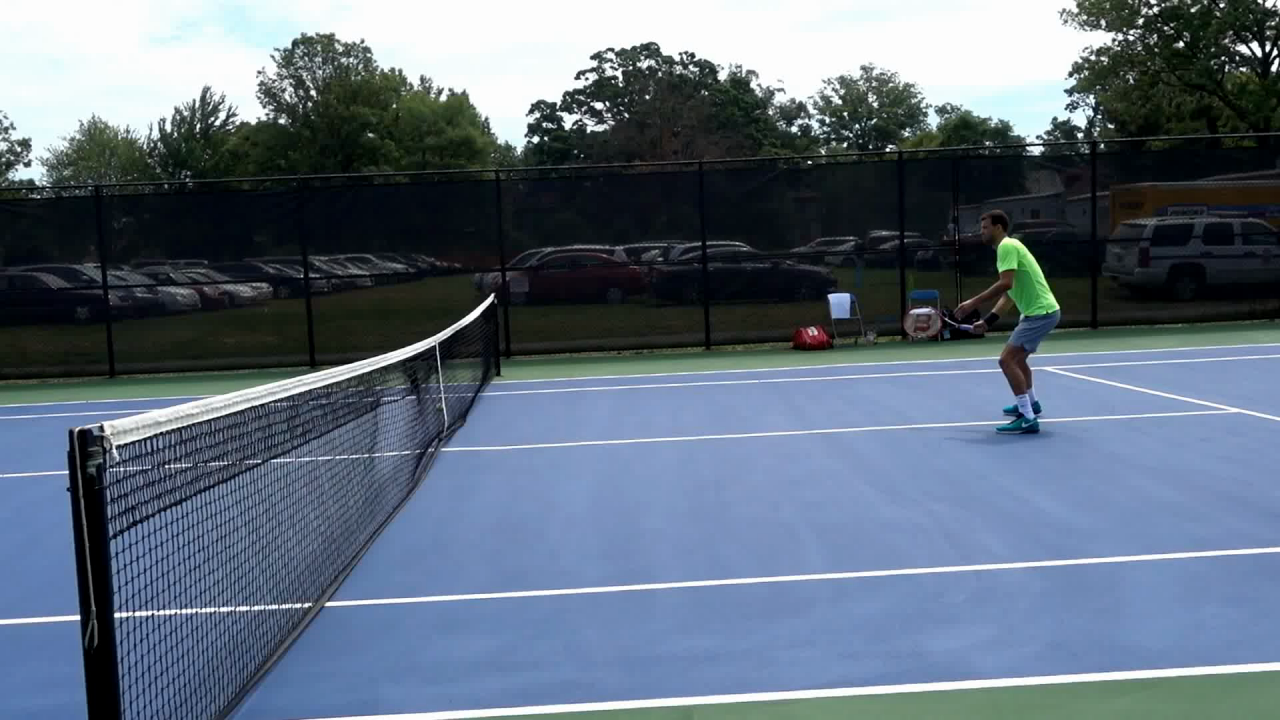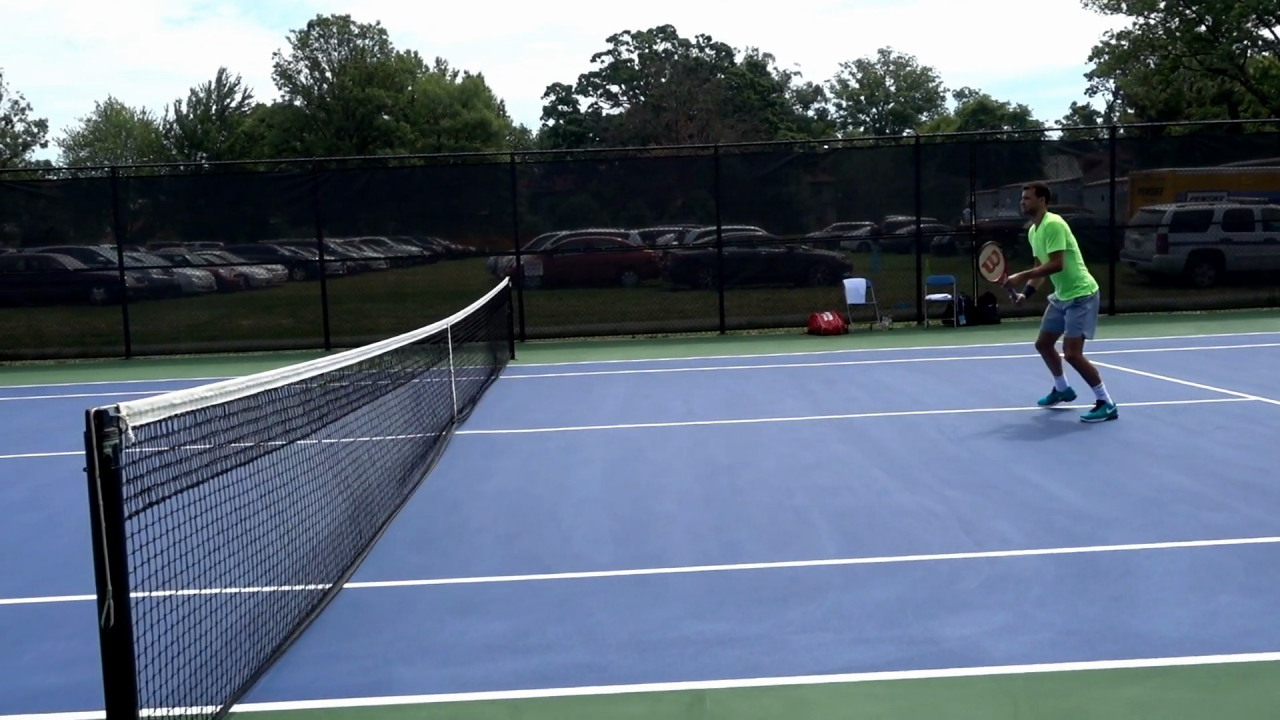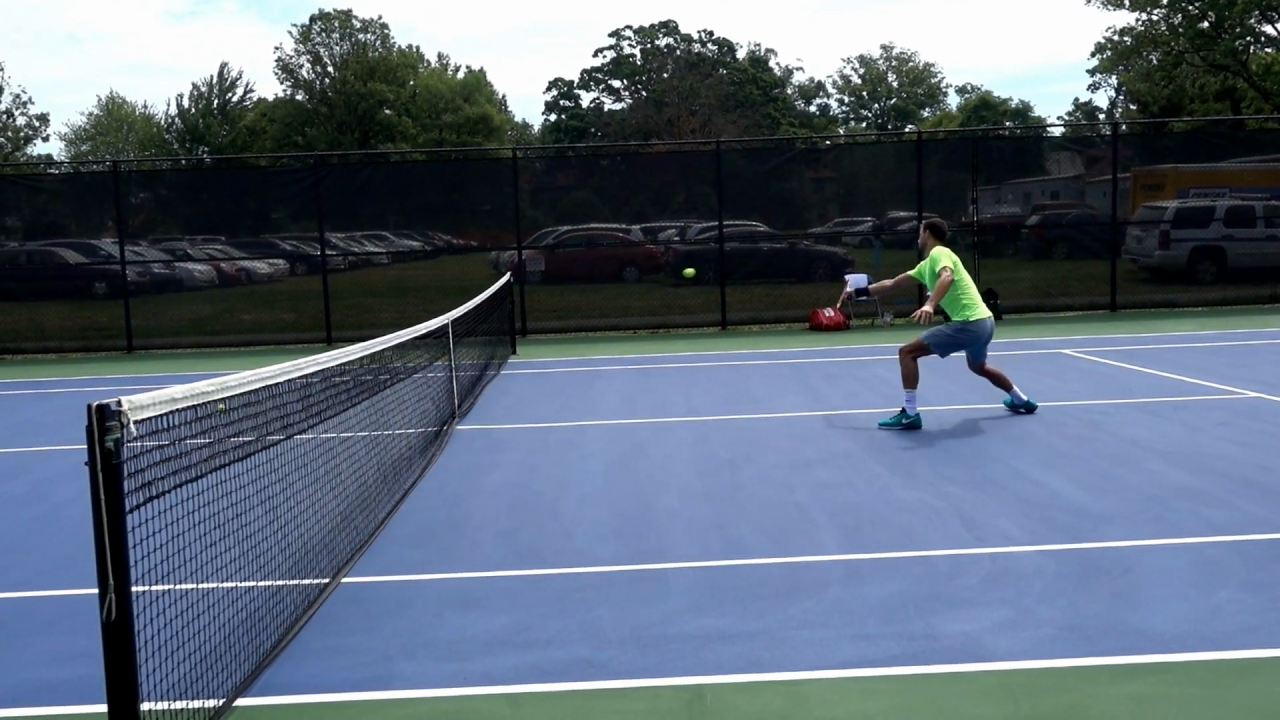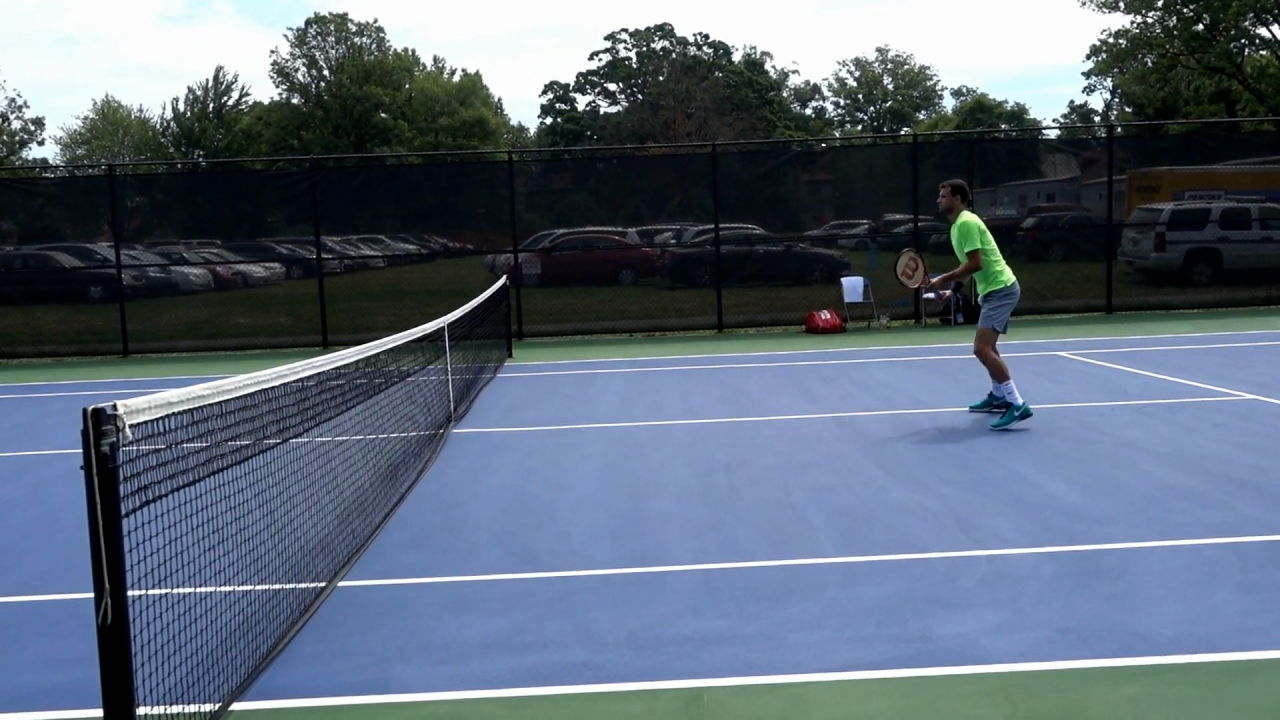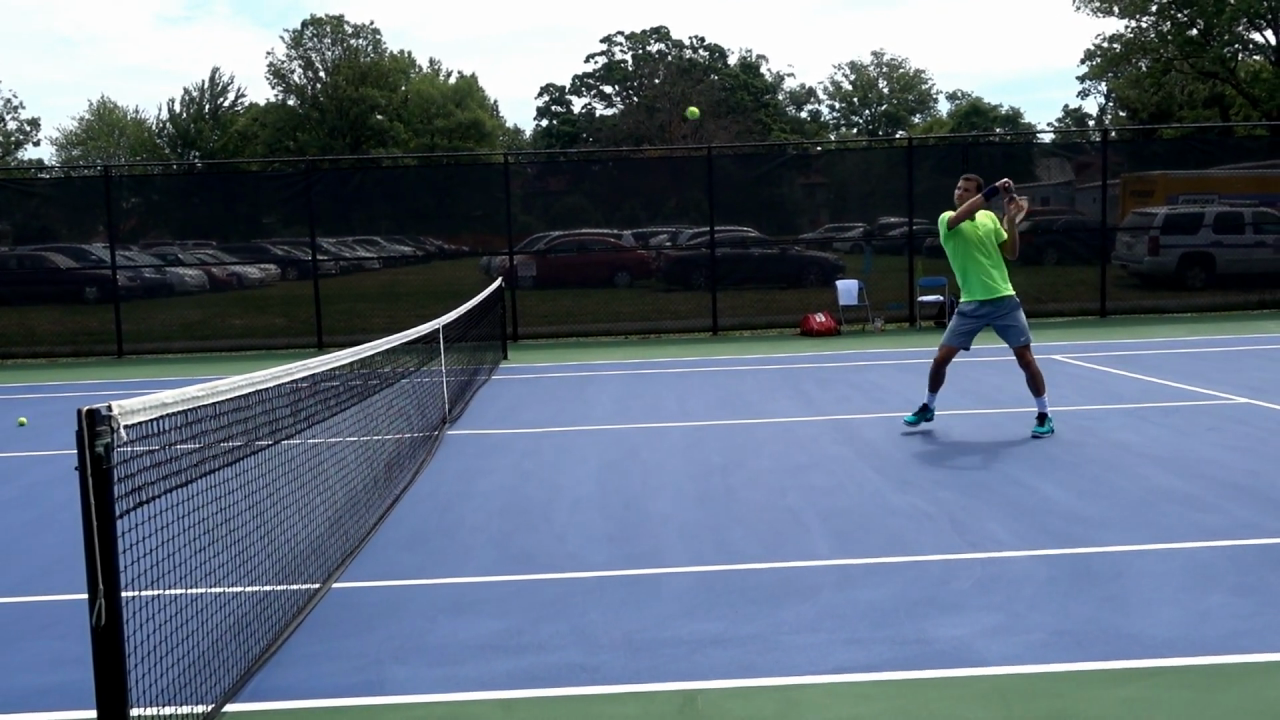
dt=1s
person 1, frame 1
left shoulder: (1008, 246)
right shoulder: (1003, 252)
left elbow: (1005, 285)
right elbow: (1007, 296)
left wrist: (973, 302)
right wrist: (988, 321)
left hip: (1041, 313)
right hip: (1036, 312)
left knee: (1007, 360)
right knee: (1016, 357)
left ankle: (1028, 418)
right ankle: (1031, 402)
person 1, frame 2
left shoulder: (1053, 223)
right shoulder: (1032, 230)
left elbow: (1056, 265)
right elbow: (1040, 267)
left wrist: (1020, 277)
right wrist: (1025, 292)
left hip: (1082, 296)
right hip: (1061, 296)
left knee: (1072, 353)
right knee: (1043, 344)
left ankle: (1106, 403)
right ankle: (1062, 389)
person 1, frame 3
left shoulder: (940, 253)
right shoulder: (926, 265)
left elbow: (947, 277)
right elbow: (894, 283)
left wrist: (929, 305)
right wrist: (860, 290)
left hip: (968, 323)
right hip: (982, 322)
left knee: (907, 352)
right knee: (979, 367)
left ankle: (910, 414)
right ankle: (1021, 400)
person 1, frame 4
left shoulder: (966, 223)
right shoulder: (957, 226)
left elbow: (975, 264)
left wrist: (943, 279)
right wrist: (950, 285)
left hip: (1001, 291)
right hip: (991, 291)
left knee: (981, 348)
right knee: (984, 345)
left ankle: (1017, 405)
right ankle: (998, 395)
person 1, frame 5
left shoulder: (989, 218)
right shoulder: (948, 220)
left elbow: (1011, 253)
right elbow: (959, 216)
left wrist: (1011, 218)
right wrist: (992, 194)
left hip: (1004, 300)
right hip: (971, 304)
left knee: (1026, 359)
right knee: (941, 359)
left ankle: (1043, 415)
right ankle: (926, 407)
